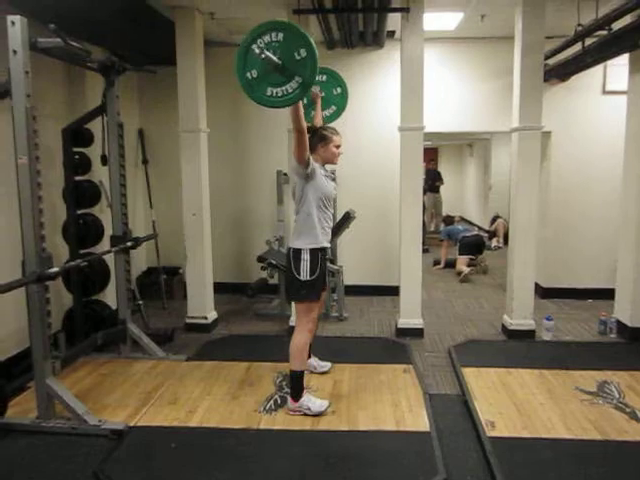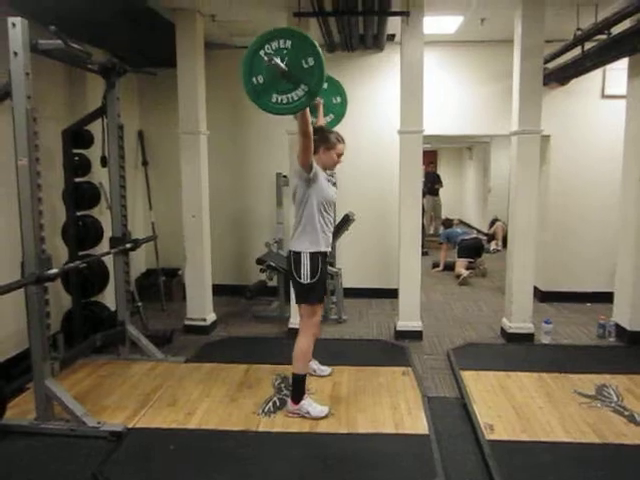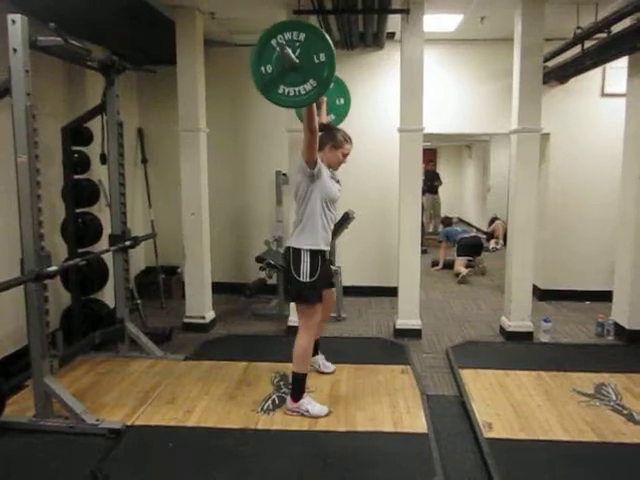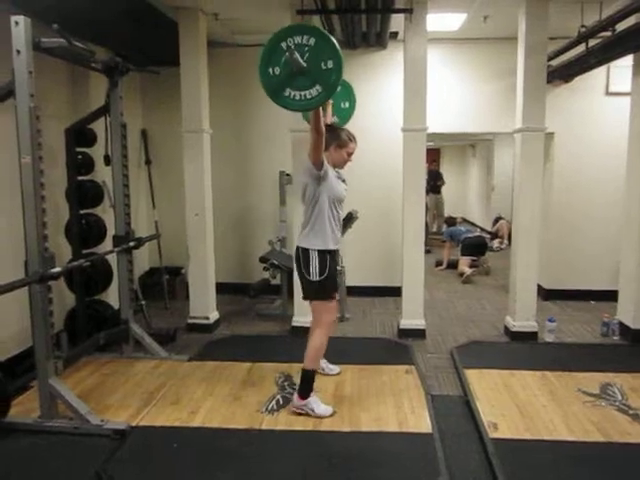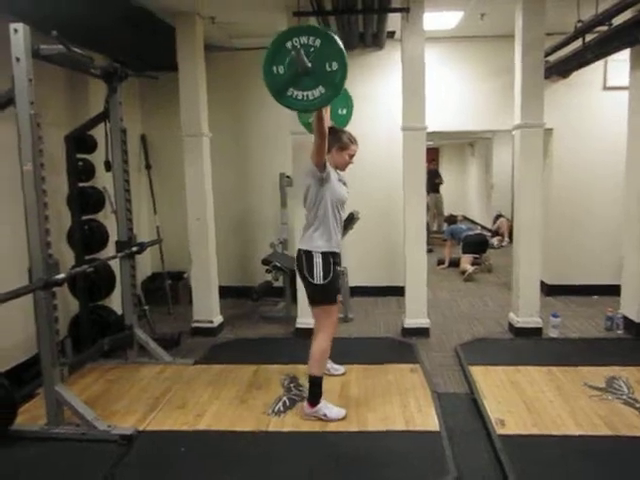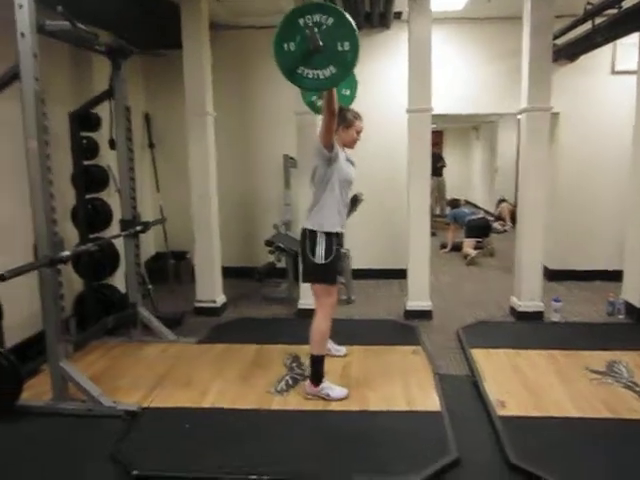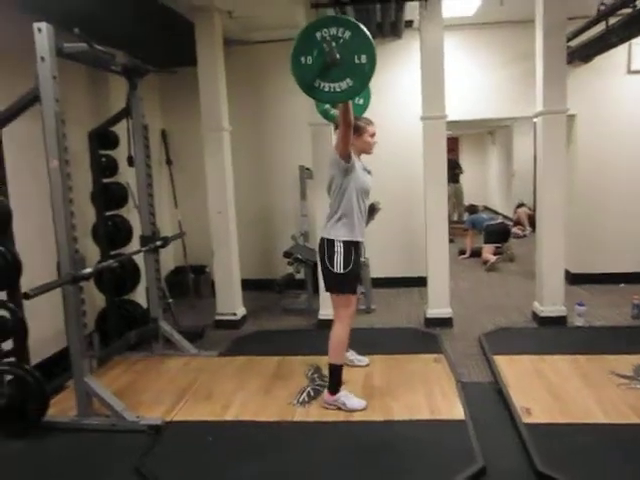
dt=0.3s
person 1, frame 1
left shoulder: (323, 170)
right shoulder: (306, 169)
left elbow: (317, 131)
right elbow: (300, 131)
left hip: (318, 250)
right hip: (305, 252)
left knee: (315, 312)
right knee: (305, 320)
left ankle: (306, 358)
right ankle: (296, 397)
person 1, frame 2
left shoulder: (324, 174)
right shoulder: (308, 172)
left elbow: (319, 135)
right elbow: (305, 136)
left wrist: (319, 110)
left hip: (318, 253)
right hip: (305, 255)
left knee: (316, 317)
right knee: (310, 324)
left ankle: (306, 361)
right ankle: (297, 400)
person 1, frame 3
left shoulder: (327, 171)
right shoulder: (311, 169)
left elbow: (323, 131)
right elbow: (311, 131)
left wrist: (323, 106)
left hip: (318, 251)
right hip: (304, 253)
left knee: (327, 305)
right knee: (309, 322)
left ankle: (314, 355)
right ankle: (296, 398)
person 1, frame 4
left shoulder: (333, 172)
right shoulder: (318, 170)
left elbow: (328, 132)
right elbow: (317, 133)
left wrist: (329, 107)
left hip: (326, 251)
right hip: (314, 252)
left knee: (324, 315)
right knee: (326, 320)
left ankle: (316, 359)
right ankle: (303, 396)
person 1, frame 5
left shoulder: (333, 174)
right shoulder: (319, 171)
left elbow: (328, 136)
right elbow: (320, 135)
left wrist: (327, 111)
right wrist: (319, 109)
left hip: (326, 253)
right hip: (315, 255)
left knee: (327, 317)
right knee: (327, 325)
left ankle: (320, 361)
right ankle: (314, 403)
person 1, frame 6
left shoulder: (340, 154)
right shoulder: (328, 151)
left elbow: (335, 116)
right elbow: (330, 115)
left wrist: (332, 88)
left hip: (330, 233)
right hip: (319, 235)
left knee: (330, 297)
right knee: (326, 304)
left ankle: (322, 342)
right ankle: (315, 382)
person 1, frame 7
left shoulder: (357, 163)
right shoulder: (344, 160)
left elbow: (347, 127)
right elbow: (346, 125)
left wrist: (347, 96)
right wrist: (344, 97)
left hip: (349, 243)
right hip: (338, 244)
left knee: (349, 307)
right knee: (345, 314)
left ankle: (343, 351)
right ankle: (334, 392)
